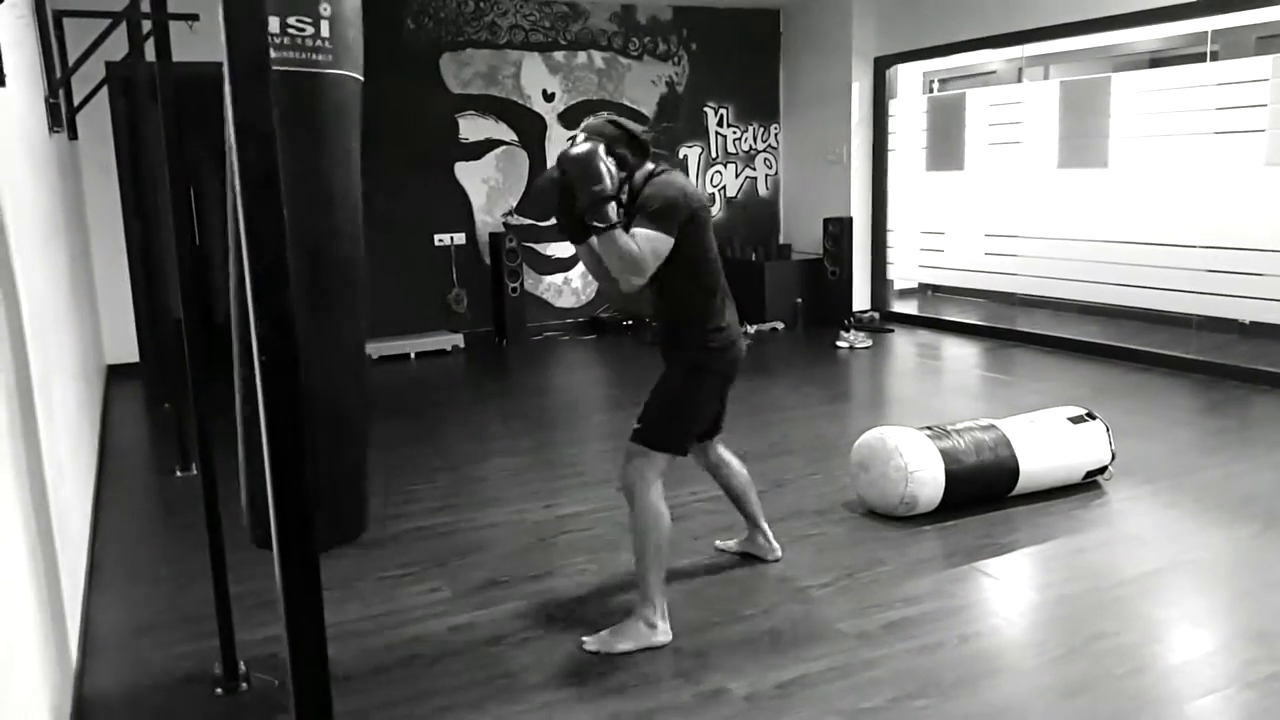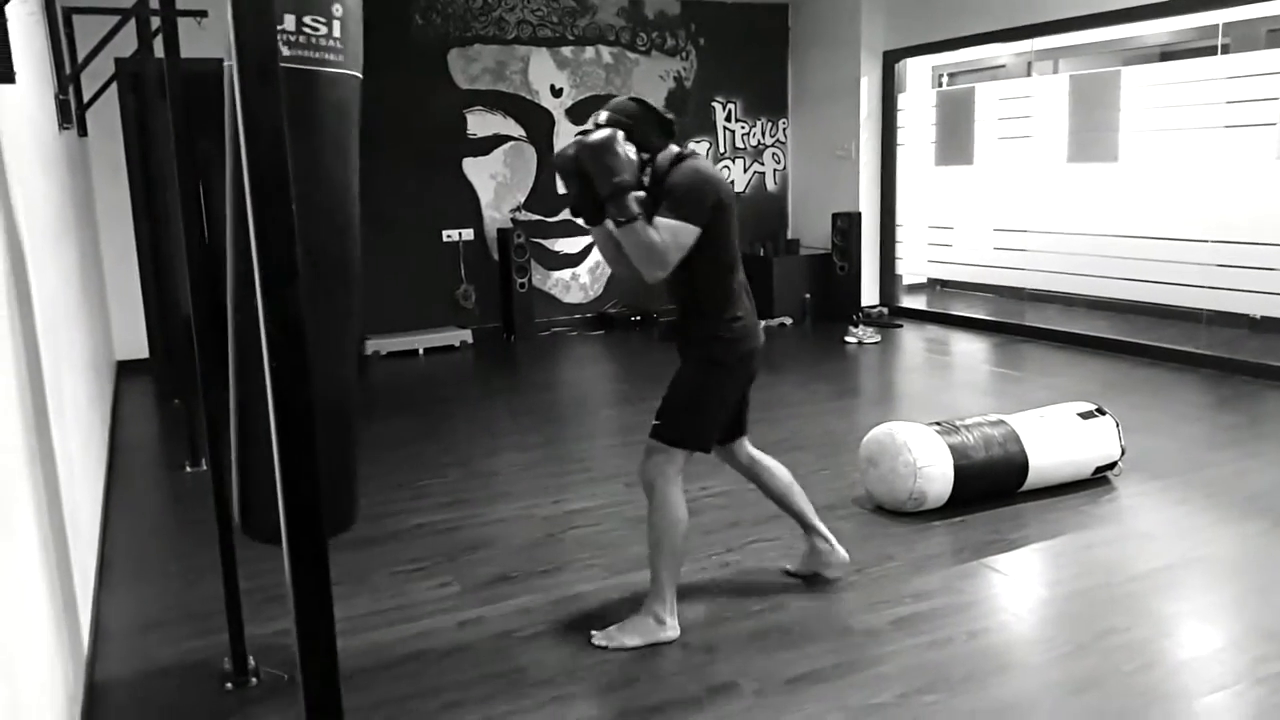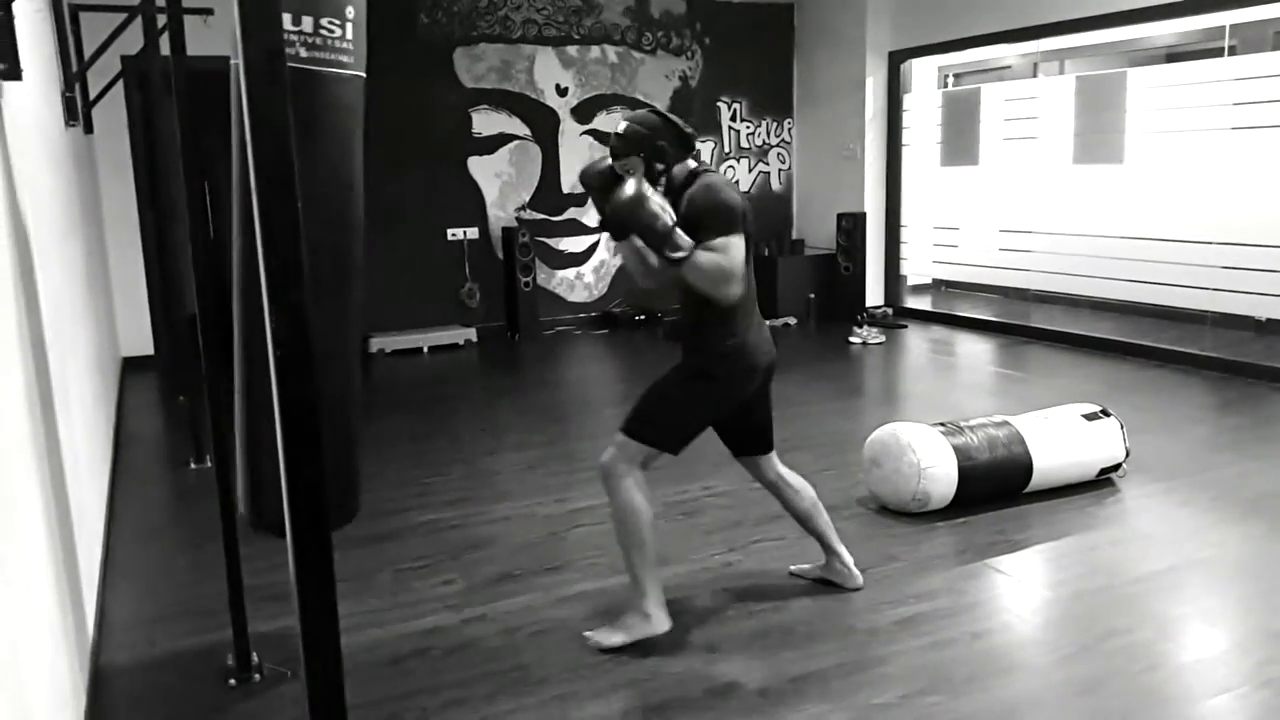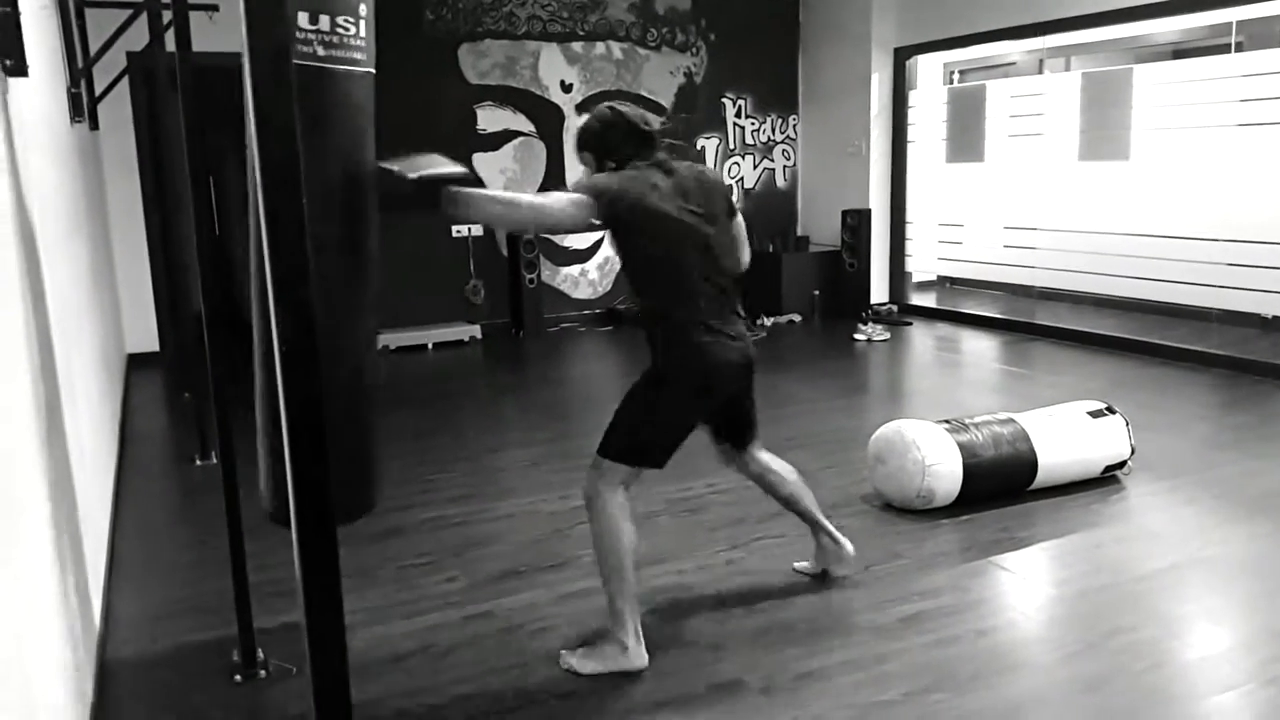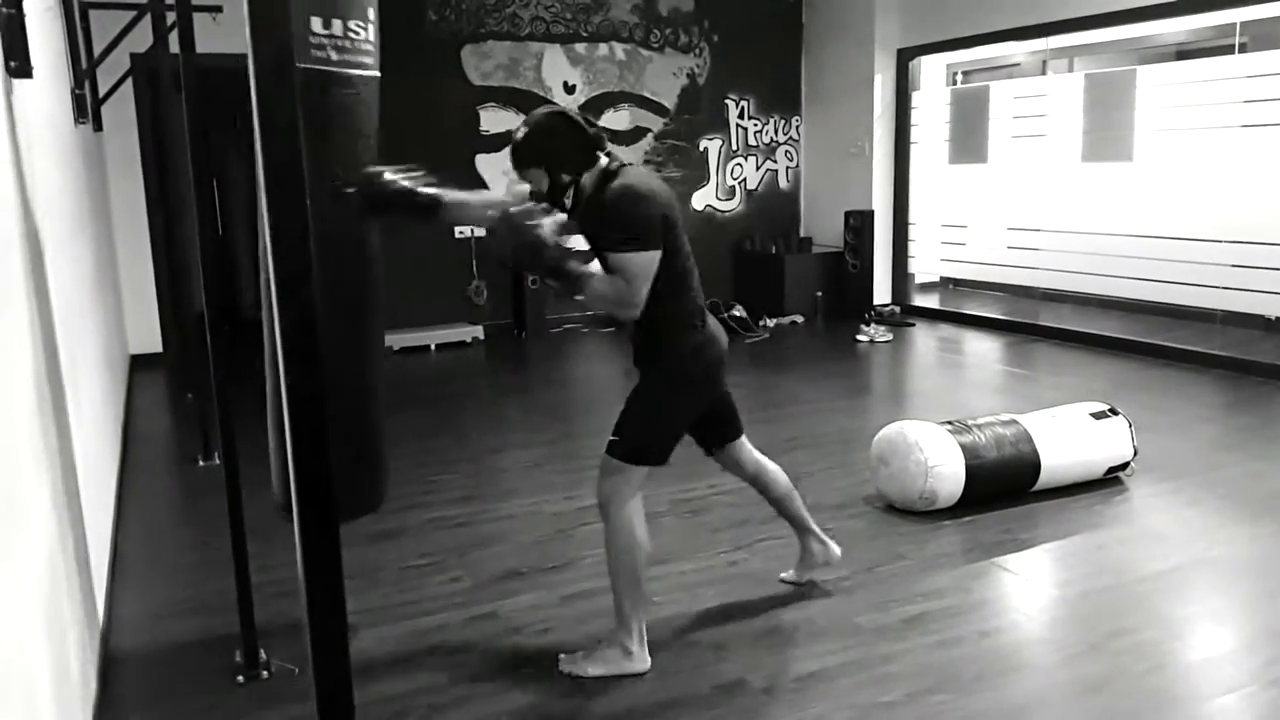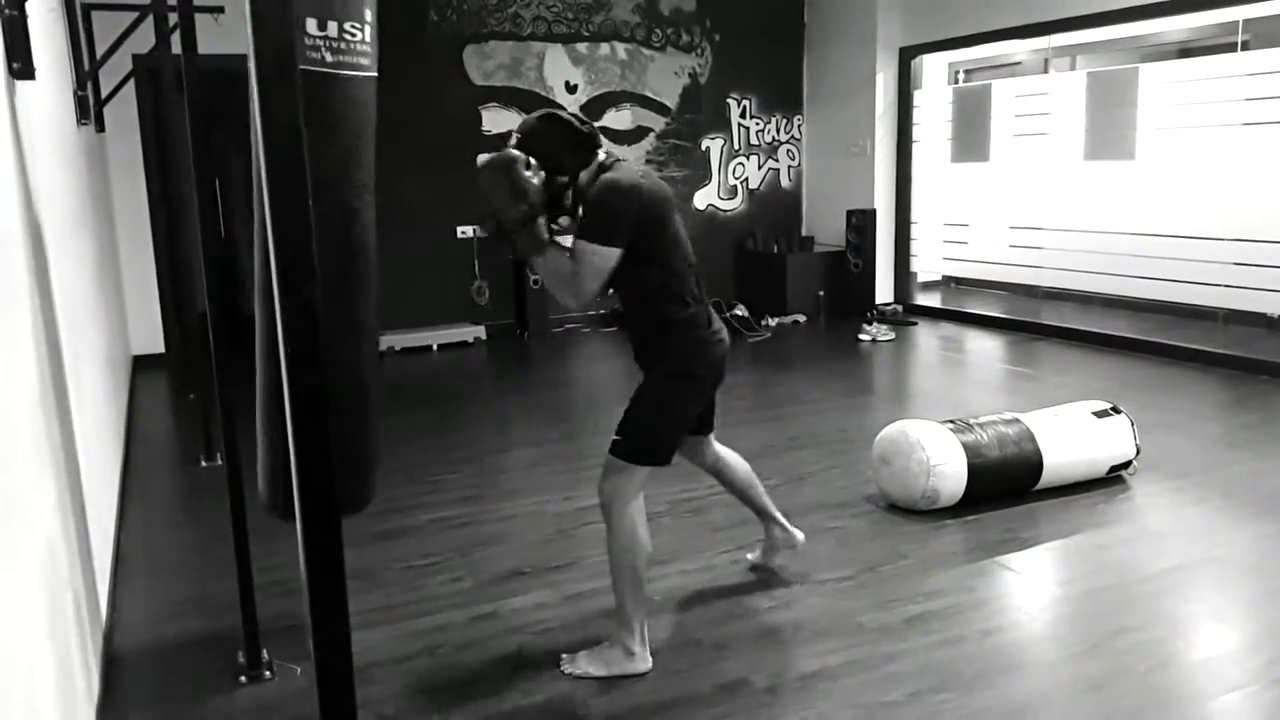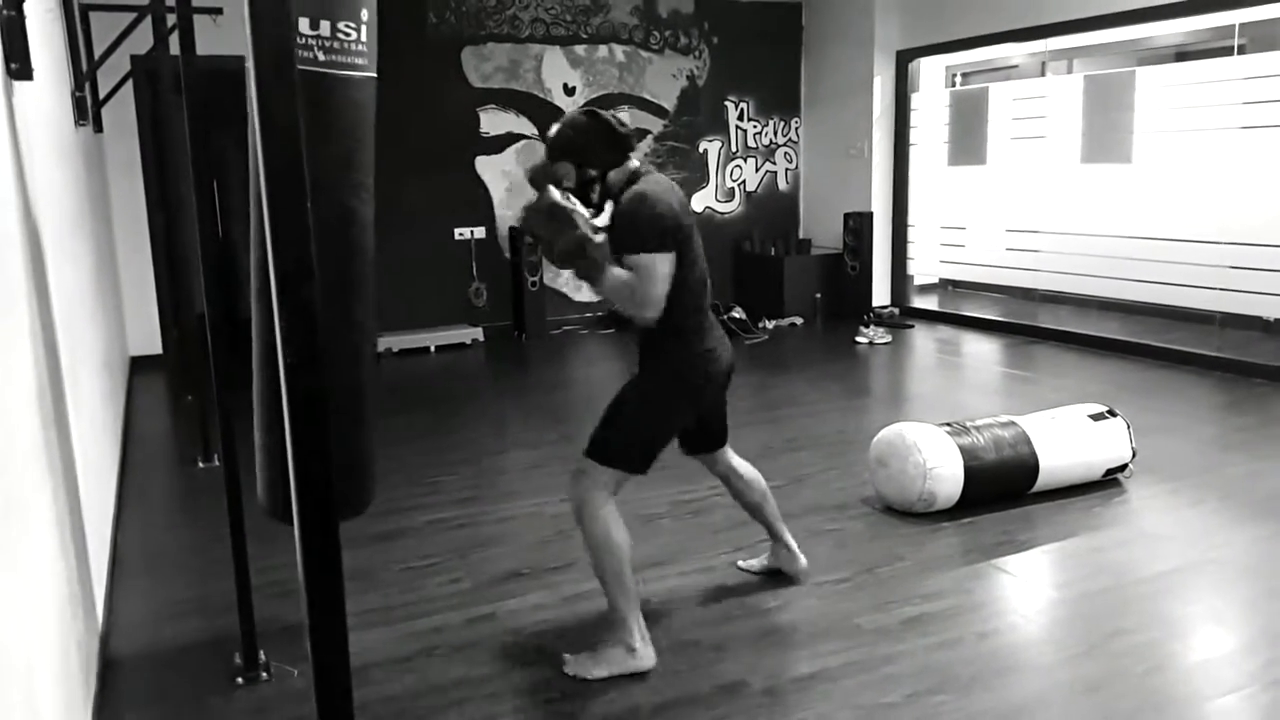
dt=0.2s
person 1, frame 1
left shoulder: (666, 194)
right shoulder: (645, 196)
left elbow: (630, 275)
right elbow: (613, 280)
left wrist: (600, 206)
right wrist: (578, 227)
left hip: (702, 351)
right hip: (710, 344)
left knee: (640, 473)
right knee: (707, 447)
left ankle: (650, 619)
right ankle: (760, 537)
person 1, frame 2
left shoulder: (692, 180)
right shoulder: (664, 183)
left elbow: (654, 266)
right elbow: (626, 265)
left wrist: (620, 196)
right wrist: (593, 208)
left hip: (718, 345)
right hip: (729, 339)
left knee: (660, 470)
right knee: (737, 451)
left ankle: (660, 614)
right ankle: (822, 546)
person 1, frame 3
left shoulder: (709, 196)
right shoulder: (683, 197)
left elbow: (726, 286)
right elbow: (650, 277)
left wrist: (666, 236)
right wrist: (620, 223)
left hip: (718, 359)
right hip: (749, 355)
left knee: (619, 465)
right knee: (766, 467)
left ankle: (647, 609)
right ankle: (839, 561)
person 1, frame 4
left shoulder: (621, 190)
right shoulder: (704, 181)
left elbow: (528, 214)
right elbow: (739, 260)
left wrist: (445, 193)
left hip: (685, 362)
right hip: (733, 350)
left knee: (605, 488)
right knee: (747, 457)
left ankle: (625, 642)
right ankle: (830, 544)
person 1, frame 5
left shoulder: (627, 198)
right shoulder: (605, 190)
left elbow: (628, 304)
left wrist: (564, 266)
left hip: (679, 360)
right hip: (693, 348)
left knee: (616, 490)
right knee: (738, 455)
left ankle: (630, 645)
right ankle: (814, 543)
person 1, frame 6
left shoulder: (616, 191)
right shoulder: (613, 181)
left elbow: (574, 290)
right elbow: (584, 267)
right wrist: (534, 227)
left hip: (684, 354)
right hip: (694, 343)
left knee: (619, 489)
right knee: (700, 446)
left ankle: (628, 646)
right ankle: (778, 528)
person 1, frame 7
left shoulder: (641, 204)
right shoulder: (649, 188)
left elbow: (645, 305)
right elbow: (620, 260)
left wrist: (579, 252)
right wrist: (581, 232)
left hip: (676, 367)
right hip: (706, 356)
left knee: (590, 491)
right knee: (717, 458)
left ankle: (630, 642)
right ankle: (785, 550)
